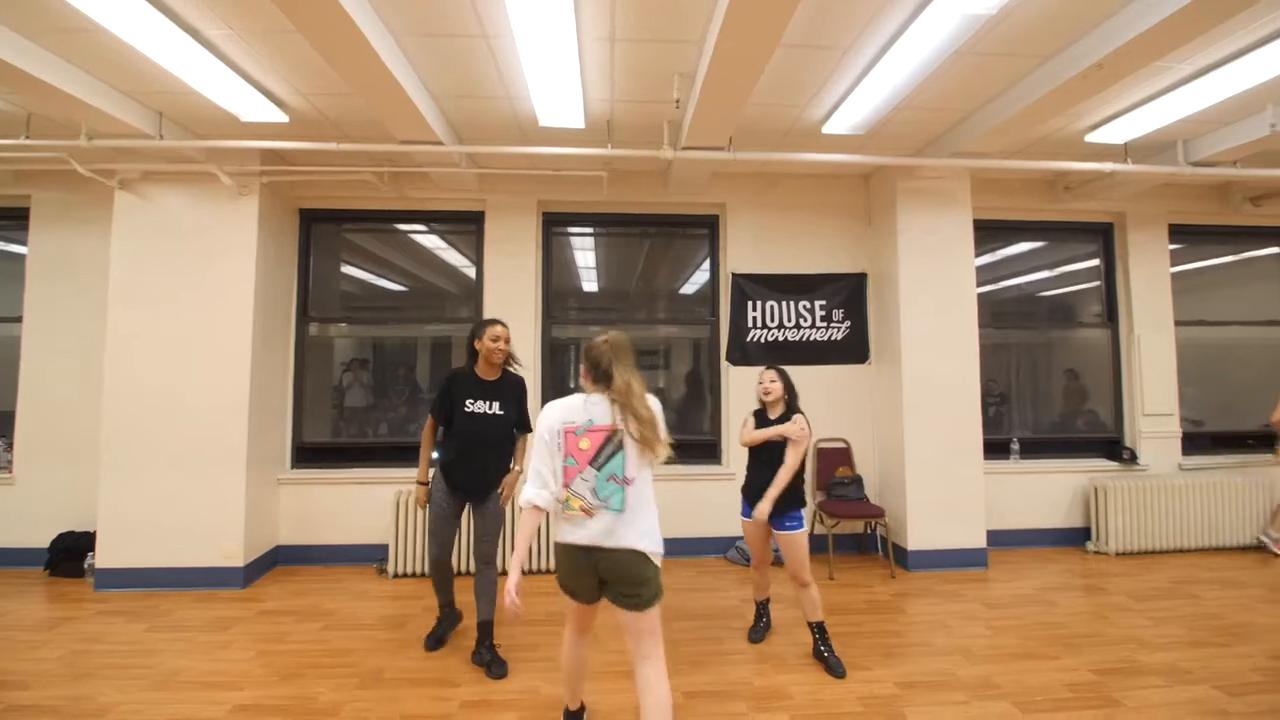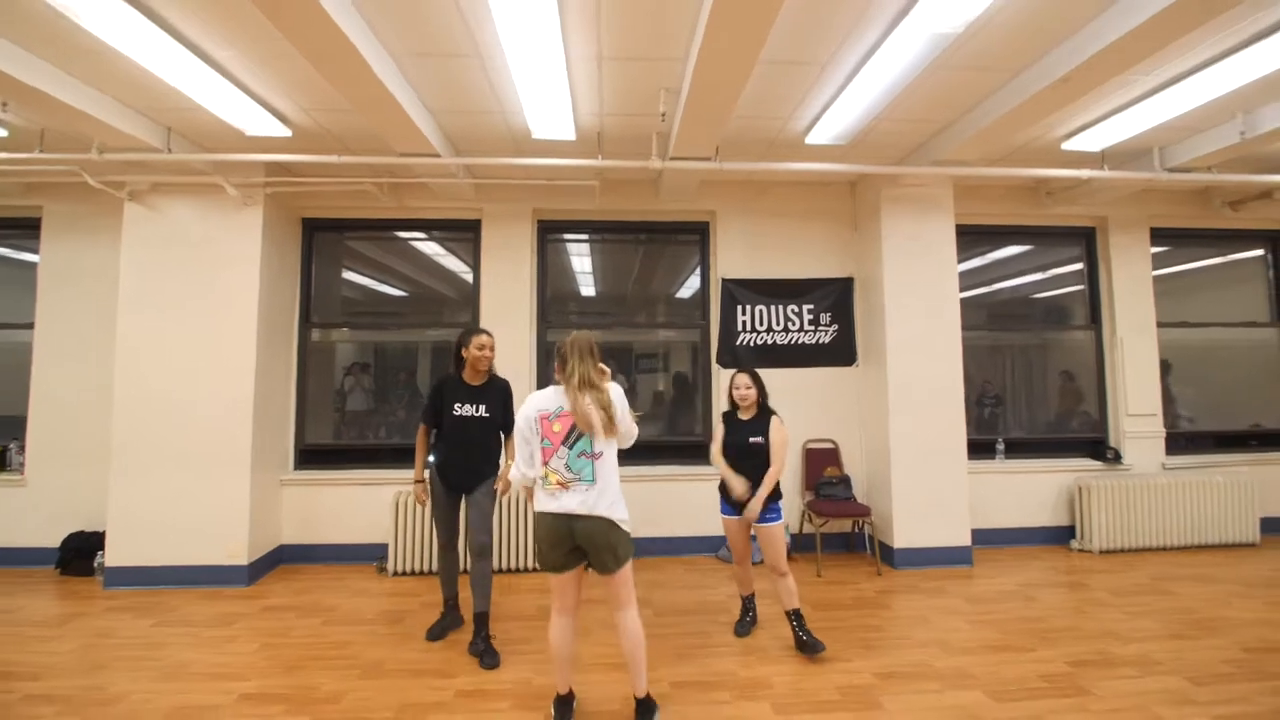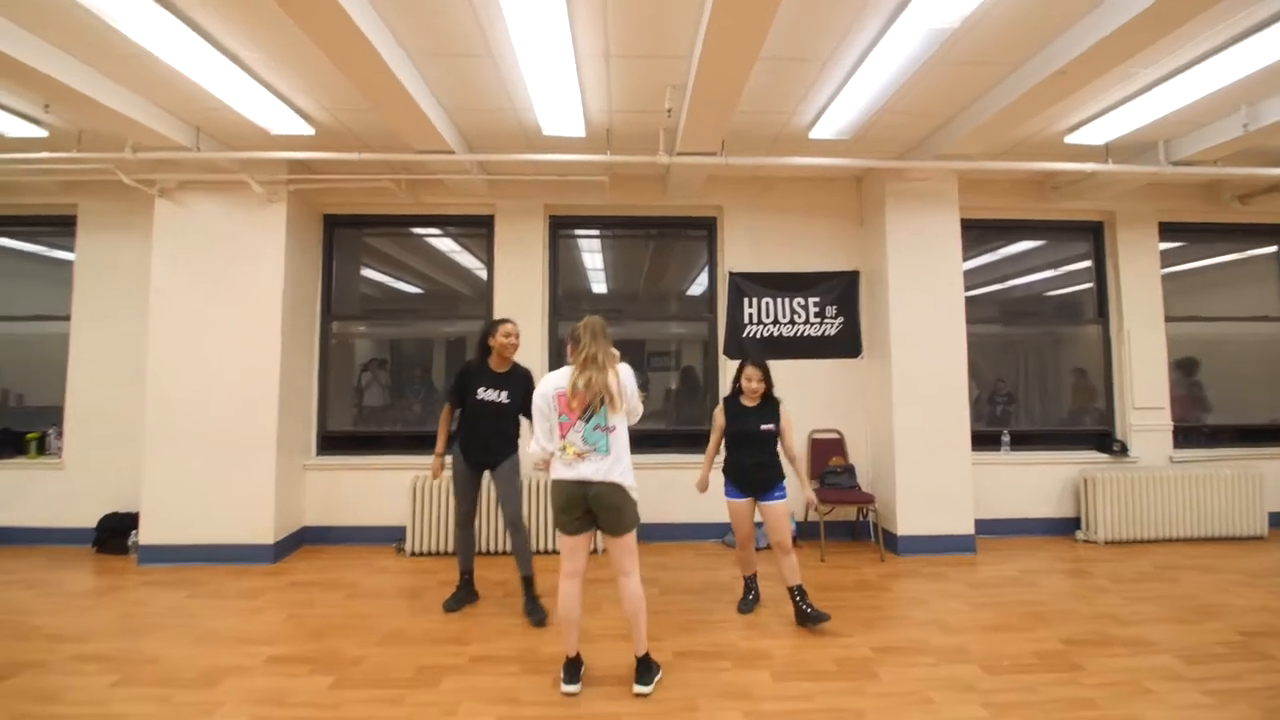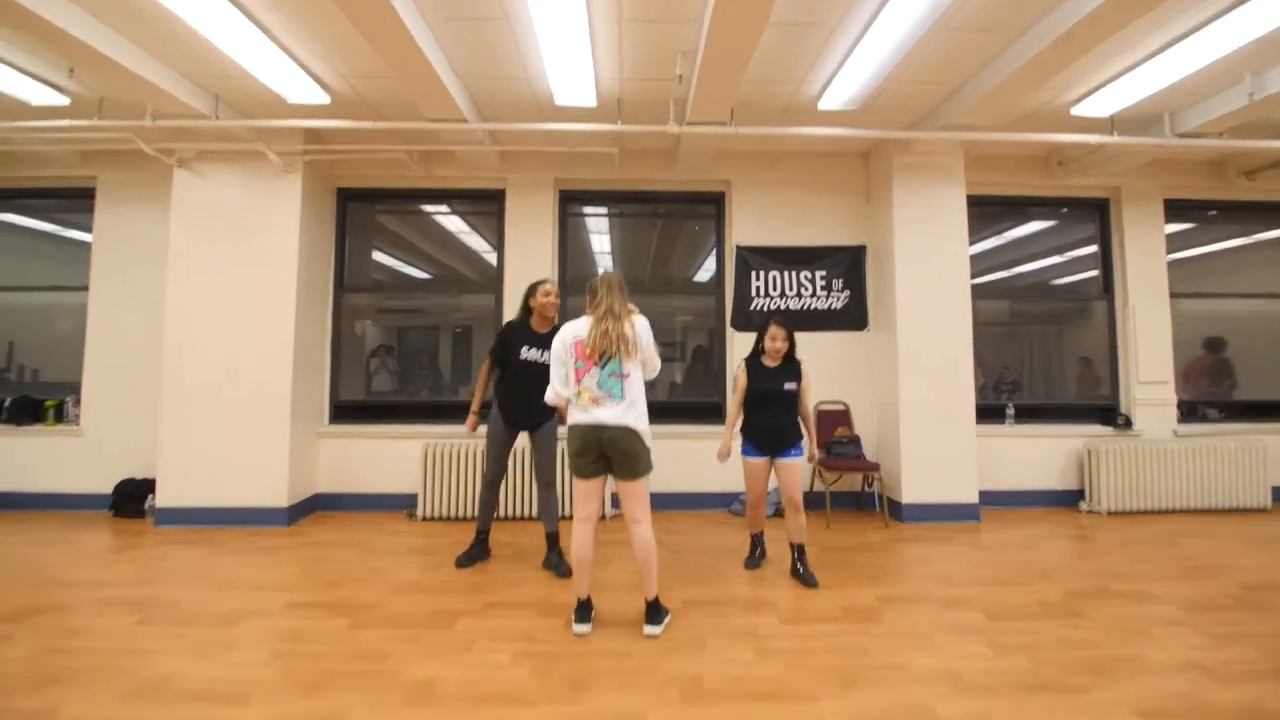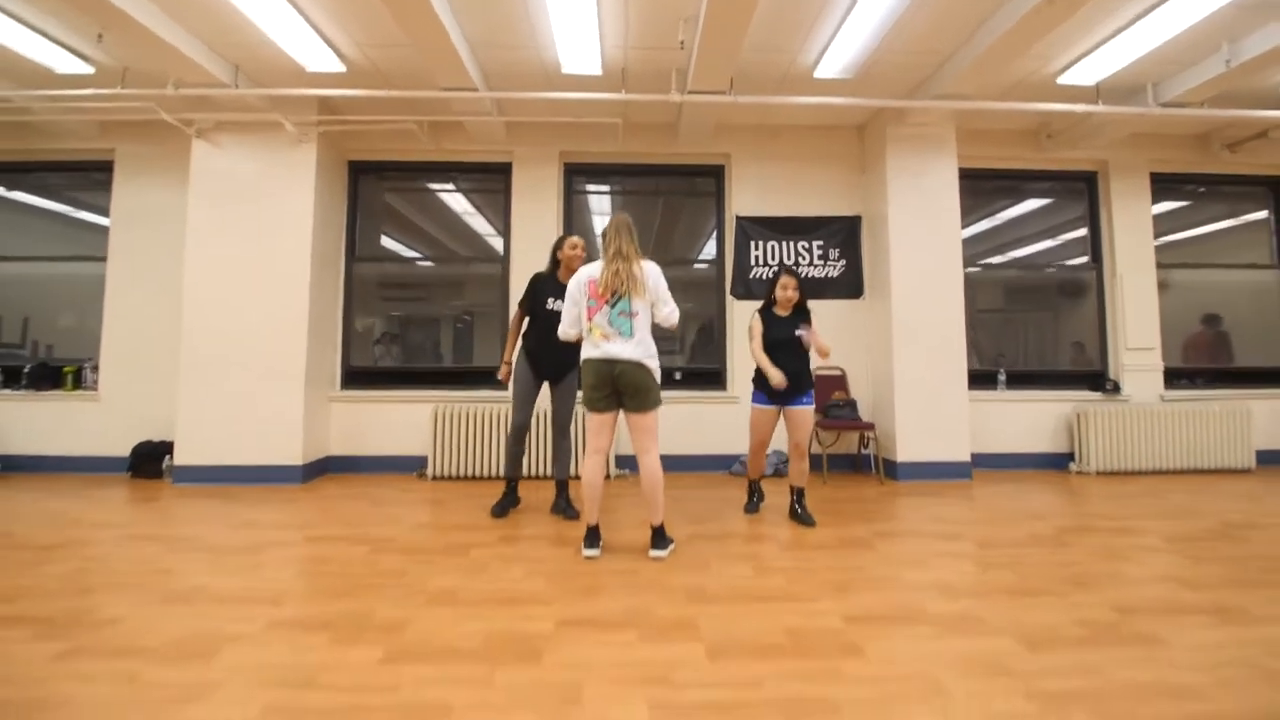
dt=0.3s
person 1, frame 1
right shoulder: (645, 408)
left elbow: (538, 494)
left wrist: (515, 567)
left hip: (574, 548)
right hip: (630, 549)
left knee: (578, 630)
right knee: (648, 659)
person 1, frame 2
left shoulder: (533, 404)
right shoulder: (611, 396)
left elbow: (524, 472)
right elbow: (627, 438)
left wrist: (543, 490)
left hip: (552, 518)
right hip: (602, 516)
left knee: (563, 610)
right knee: (625, 607)
person 1, frame 3
left shoulder: (549, 383)
right shoulder: (621, 374)
left elbow: (541, 448)
right elbow: (634, 415)
left hip: (567, 486)
right hip: (612, 484)
left knee: (571, 575)
right knee: (627, 574)
left ankle: (571, 668)
right ankle: (643, 667)
person 1, frame 4
left shoulder: (568, 332)
right shoulder: (637, 326)
left elbow: (557, 394)
right elbow: (652, 370)
left hip: (584, 431)
right hip: (627, 430)
left knee: (585, 519)
right knee: (639, 519)
left ankle: (582, 609)
right ankle: (653, 609)
person 1, frame 5
left shoulder: (583, 275)
right shoulder: (648, 270)
left elbow: (568, 331)
right elbow: (669, 319)
left hip: (597, 366)
right hip: (638, 366)
left knee: (595, 451)
right knee: (647, 451)
left ankle: (591, 535)
right ankle: (658, 536)
person 2, frame 1
left shoulder: (515, 385)
right shoulder: (457, 379)
left elbow: (521, 433)
right elbow: (431, 427)
left wrist: (516, 470)
right wrist: (422, 478)
left hip: (492, 482)
right hip: (449, 479)
left knee: (486, 560)
right knee: (438, 556)
left ankle: (485, 644)
right ankle: (447, 614)
person 2, frame 2
left shoulder: (500, 388)
right shoulder: (444, 386)
left elbow: (509, 433)
right elbow: (425, 431)
left wrist: (509, 468)
right wrist: (419, 476)
left hip: (484, 477)
right hip: (444, 476)
left knee: (481, 548)
right knee: (446, 544)
left ankle: (481, 636)
right ankle: (451, 610)
person 2, frame 3
left shoulder: (522, 377)
right shoulder: (470, 370)
left elbow: (533, 417)
right elbow: (448, 410)
right wrist: (439, 453)
left hip: (505, 455)
right hip: (466, 453)
left knee: (514, 520)
right knee: (464, 519)
left ankle: (530, 595)
right ankle: (466, 585)
person 2, frame 4
right shoulder: (513, 330)
right elbow: (489, 368)
right wrist: (475, 410)
left hip: (544, 416)
right hip: (505, 412)
left knee: (547, 480)
right knee: (492, 477)
left ankle: (554, 551)
right ankle: (481, 542)
person 2, frame 5
right shoulder: (541, 281)
right elbow: (518, 318)
right wrist: (507, 360)
left hip: (566, 367)
right hip: (530, 360)
left knee: (562, 429)
right knee: (519, 424)
left ankle: (562, 496)
right ankle: (511, 490)
person 3, frame 1
left shoulder: (797, 420)
right shoulder: (755, 417)
left elbow: (789, 465)
right elbow: (745, 439)
left wrist: (769, 501)
right wrist: (779, 430)
left hip: (786, 507)
right hip: (752, 500)
left knee: (801, 576)
right knee: (759, 563)
left ankle: (821, 643)
right ankle: (762, 616)
person 3, frame 2
left shoulder: (772, 421)
right shoulder: (725, 421)
left elbow: (776, 465)
right elbow: (715, 455)
left wrist: (758, 500)
right wrist: (731, 478)
left hip: (765, 502)
right hip: (732, 500)
left knee: (779, 567)
right knee: (740, 559)
left ankle: (800, 631)
right ankle: (748, 610)
person 3, frame 3
left shoulder: (776, 408)
right shoulder: (725, 407)
left elbow: (789, 448)
right elbow: (714, 443)
left wrist: (805, 485)
right wrist: (704, 475)
left hip: (771, 484)
right hip: (737, 484)
left knee: (783, 544)
right knee: (744, 541)
left ankle: (802, 605)
right ankle: (751, 589)
person 3, frame 4
left shoulder: (797, 369)
right shoulder: (747, 367)
left elbow: (805, 408)
right elbow: (736, 404)
left wrist: (812, 441)
right wrist: (727, 439)
left hip: (790, 444)
right hip: (755, 443)
left knee: (794, 502)
right knee: (755, 501)
left ankle: (800, 561)
right ankle: (757, 546)
person 3, frame 5
left shoulder: (806, 317)
right shoulder: (761, 317)
left elbow: (824, 352)
right elbow: (756, 349)
left wrist: (815, 341)
right wrist: (771, 371)
left hip: (800, 391)
right hip: (767, 390)
left knee: (800, 449)
right knee: (757, 446)
left ankle: (798, 503)
right ankle: (754, 491)
